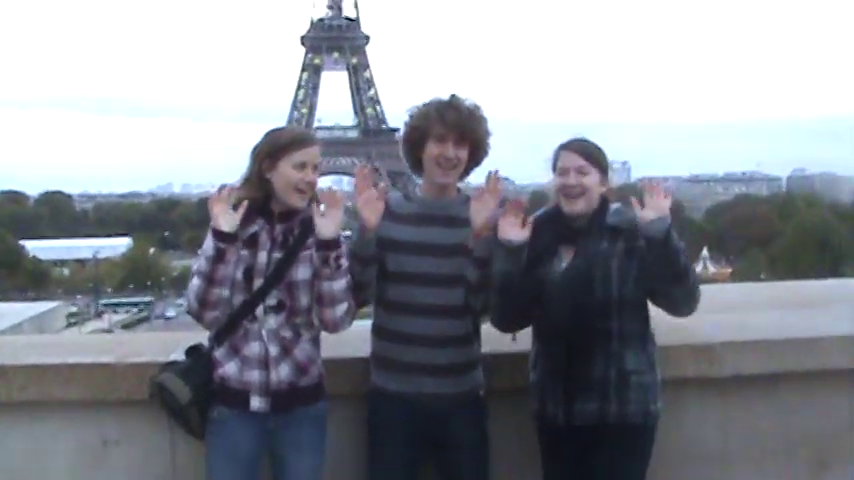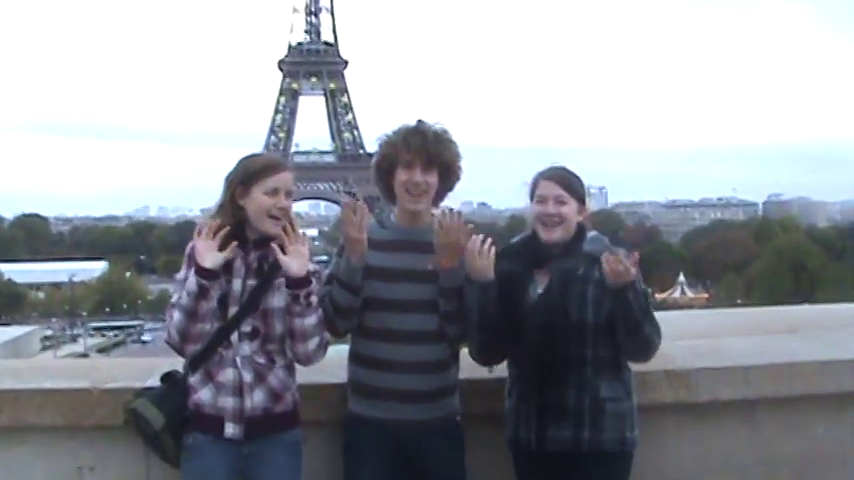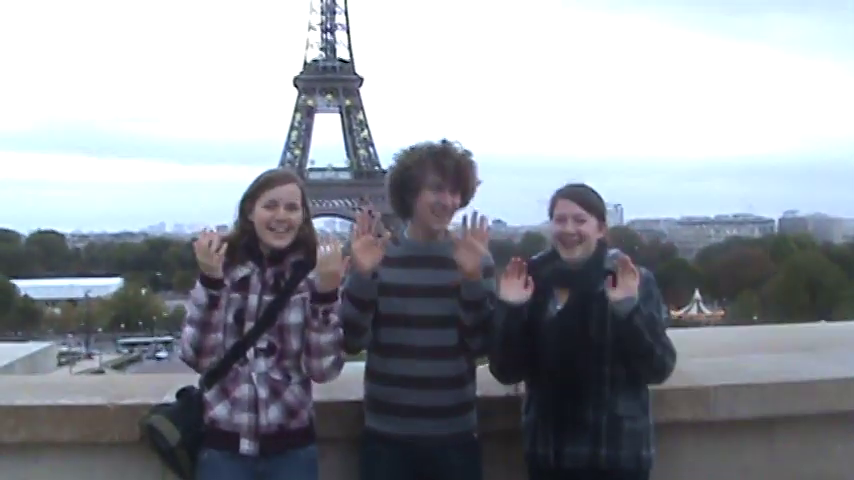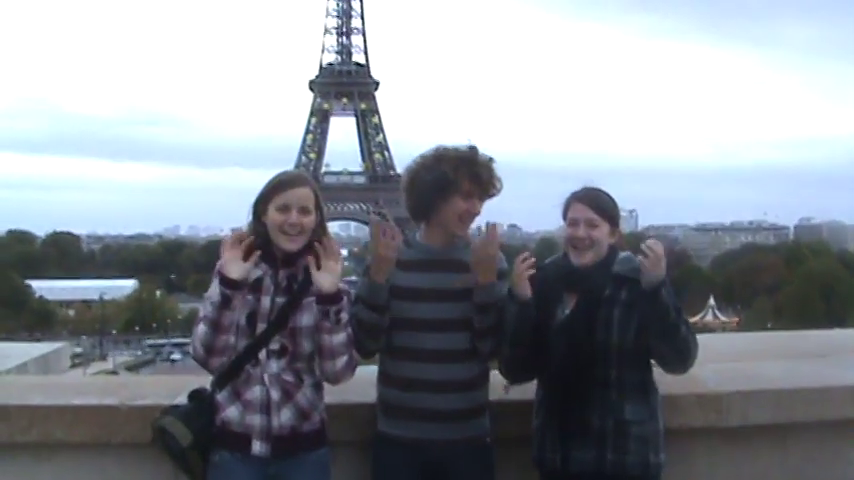
dt=0.4s
person 1, frame 1
left shoulder: (483, 218)
right shoulder: (387, 211)
left elbow: (484, 305)
right elbow: (357, 295)
left wrist: (483, 236)
right wrist: (368, 231)
left hip: (461, 393)
right hip: (392, 392)
person 1, frame 2
left shoulder: (459, 244)
right shoulder: (361, 238)
left elbow: (461, 331)
right elbow: (336, 324)
left wrist: (451, 267)
right wrist: (354, 258)
left hip: (438, 419)
right hip: (370, 418)
person 1, frame 3
left shoulder: (474, 258)
right shoulder: (377, 254)
left elbow: (480, 344)
right elbow: (353, 341)
left wrist: (473, 278)
right wrist: (363, 275)
left hip: (455, 435)
right hip: (387, 435)
person 1, frame 4
left shoulder: (489, 260)
right shoulder: (389, 256)
left elbow: (492, 349)
right elbow: (365, 346)
left wrist: (486, 282)
right wrist: (378, 278)
left hip: (468, 439)
right hip: (399, 438)
person 2, frame 1
left shoulder: (317, 230)
right shoulder: (233, 224)
left elbow: (335, 320)
right elbow: (206, 314)
left wrist: (329, 244)
right wrist: (221, 240)
left hip: (301, 403)
right hip: (234, 402)
person 2, frame 2
left shoulder: (294, 259)
right shoulder: (205, 252)
left elbow: (309, 352)
right elbow: (184, 343)
left wrist: (299, 281)
right wrist: (204, 274)
left hip: (275, 431)
right hip: (209, 429)
person 2, frame 3
left shoulder: (313, 275)
right shoulder: (223, 267)
left elbow: (323, 369)
right elbow: (198, 358)
left wrist: (325, 295)
right wrist: (210, 283)
left hip: (292, 446)
right hip: (224, 443)
person 2, frame 4
left shoulder: (325, 277)
right shoulder: (235, 268)
left elbow: (337, 372)
right elbow: (209, 358)
left wrist: (330, 298)
right wrist: (228, 286)
left hip: (304, 448)
right hip: (236, 445)
person 3, frame 1
left shoulder: (632, 236)
right shoulder: (538, 237)
left elbow: (682, 303)
right elbow: (507, 320)
left wrist: (661, 233)
right wrist: (508, 252)
left hip: (623, 406)
right hip: (555, 407)
person 3, frame 2
left shoulder: (605, 265)
right shoulder: (512, 266)
left elbow: (642, 348)
right elbow: (486, 352)
left wrist: (624, 289)
right wrist: (482, 284)
left hip: (600, 433)
right hip: (531, 433)
person 3, frame 3
left shoulder: (632, 283)
right shoulder: (534, 281)
left elbow: (658, 369)
right elbow: (507, 372)
left wrist: (628, 309)
right wrist: (511, 309)
left hip: (616, 451)
right hip: (548, 449)
person 3, frame 4
left shoulder: (640, 282)
right shoulder: (545, 284)
left elbow: (680, 358)
right elbow: (515, 371)
left wrist: (656, 287)
right wrist: (521, 302)
left hip: (626, 455)
right hip: (558, 454)
